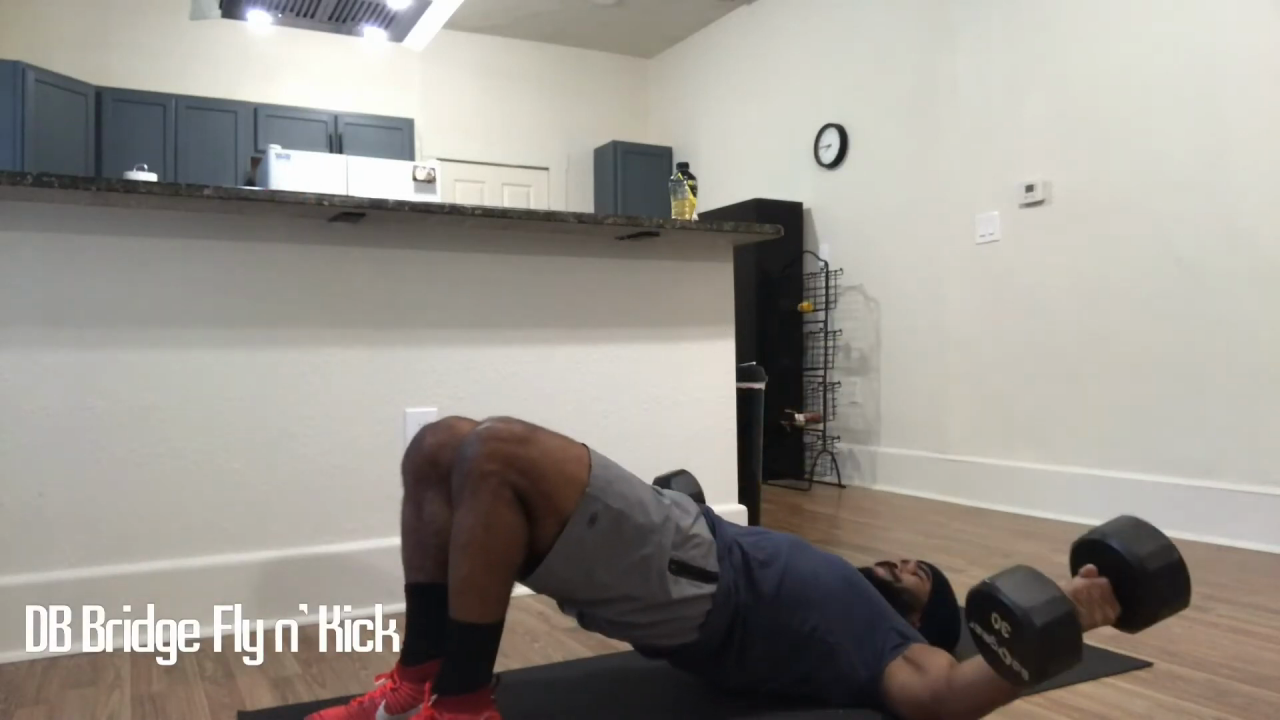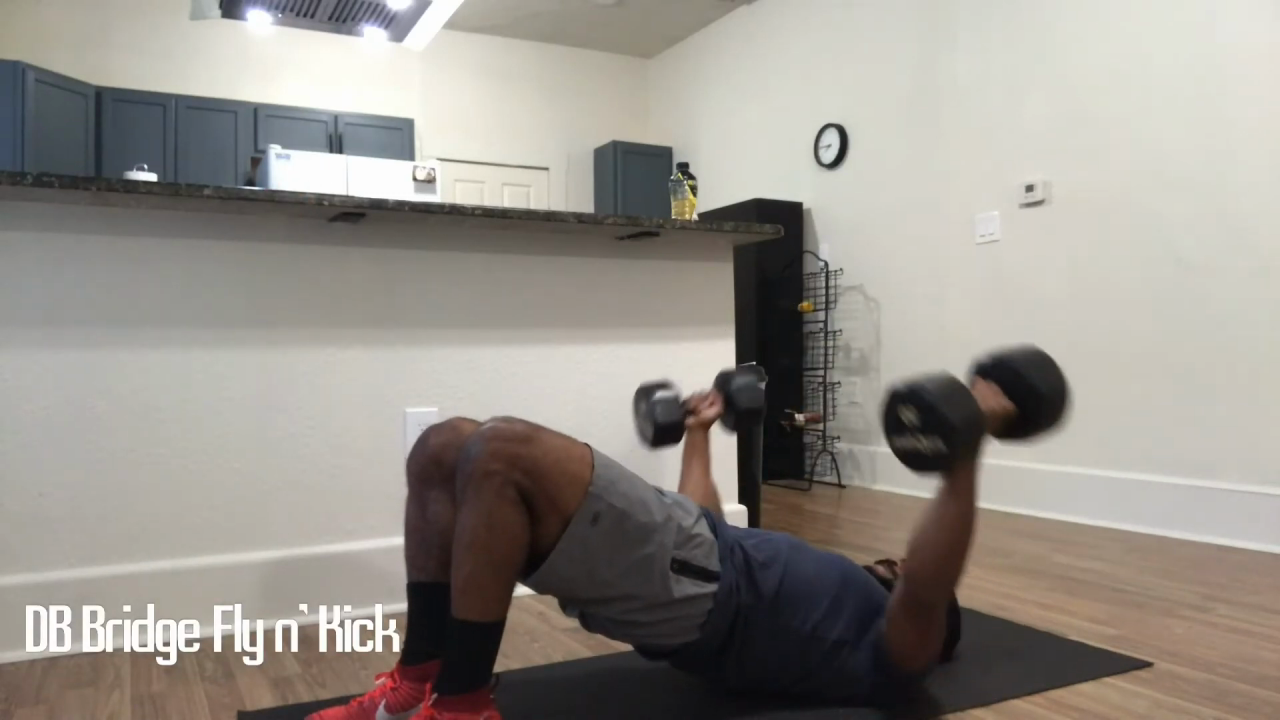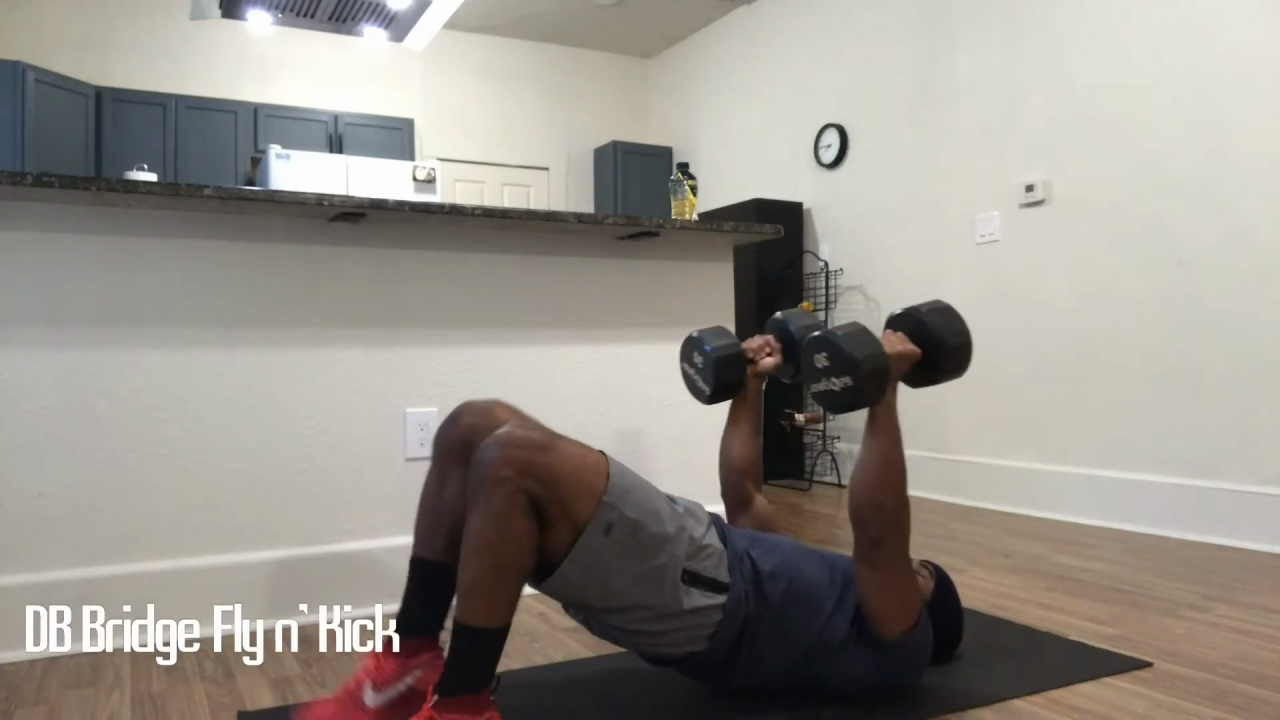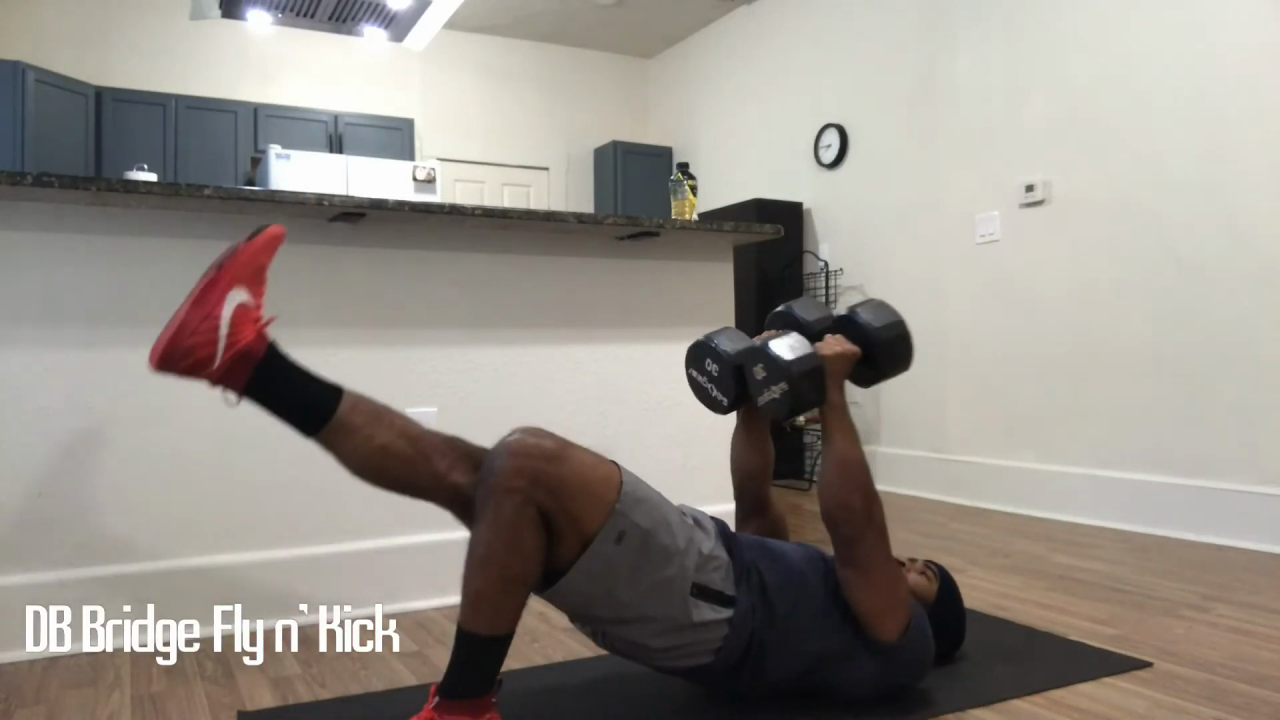
dt=0.5s
person 1, frame 1
left shoulder: (892, 646)
right shoulder: (838, 595)
right wrist: (668, 499)
left hip: (691, 580)
left knee: (496, 453)
right knee: (440, 449)
person 1, frame 2
left shoulder: (890, 646)
right shoulder: (838, 591)
left elbow: (928, 588)
right elbow: (708, 513)
left wrist: (965, 456)
right wrist: (698, 436)
left hip: (690, 581)
left knee: (501, 451)
right knee: (445, 447)
person 1, frame 3
left shoulder: (894, 644)
right shoulder: (824, 586)
left elbow: (878, 533)
right elbow: (743, 496)
left wrist: (885, 395)
right wrist: (749, 390)
left hip: (699, 593)
left knee: (512, 458)
right knee: (473, 426)
right ankle: (410, 661)
person 1, frame 4
left shoulder: (897, 643)
right shoulder: (826, 588)
left elbow: (857, 528)
right elbow: (754, 503)
left wrist: (834, 398)
right wrist: (757, 400)
left hip: (706, 603)
right hip: (688, 582)
left knee: (527, 460)
right knee: (454, 467)
right ankle: (242, 355)
